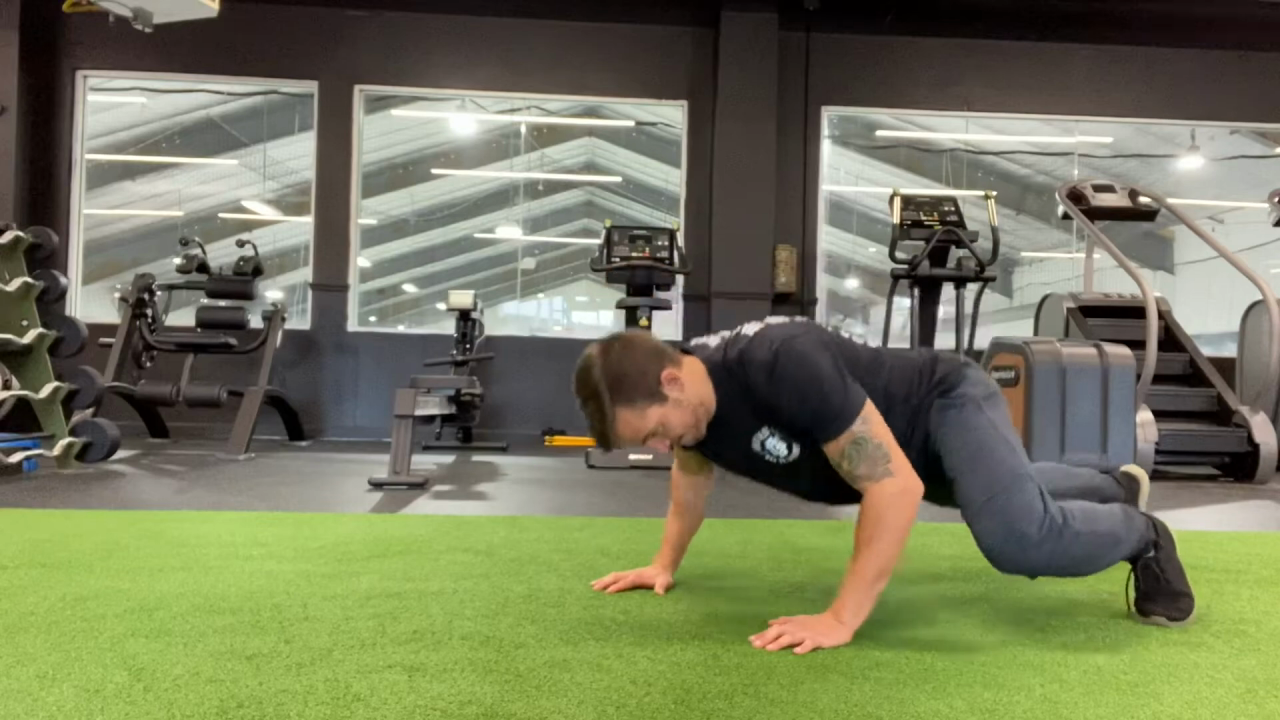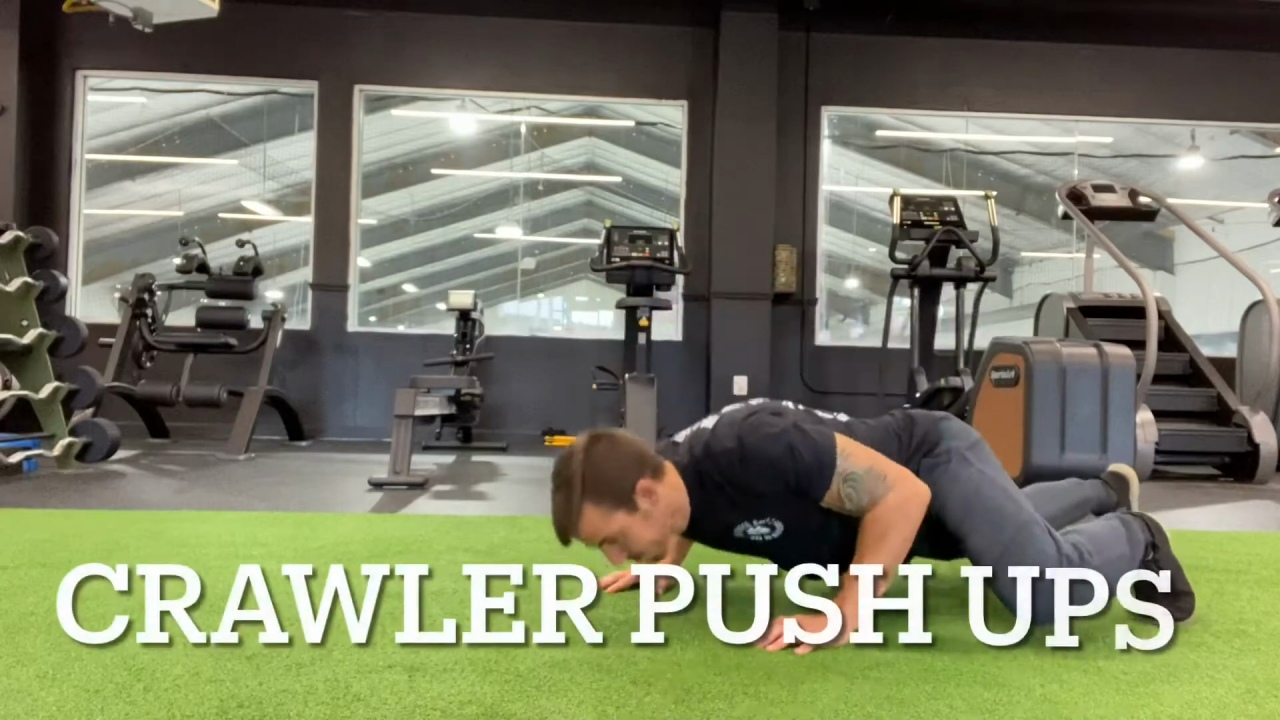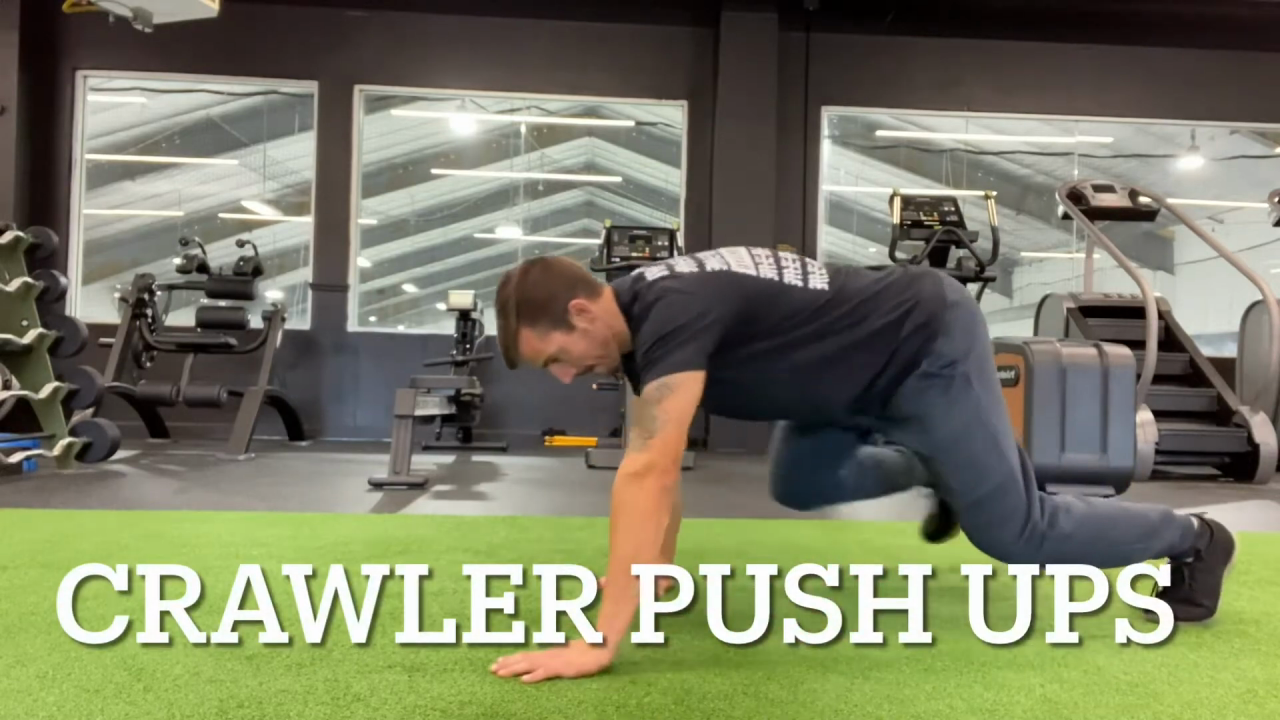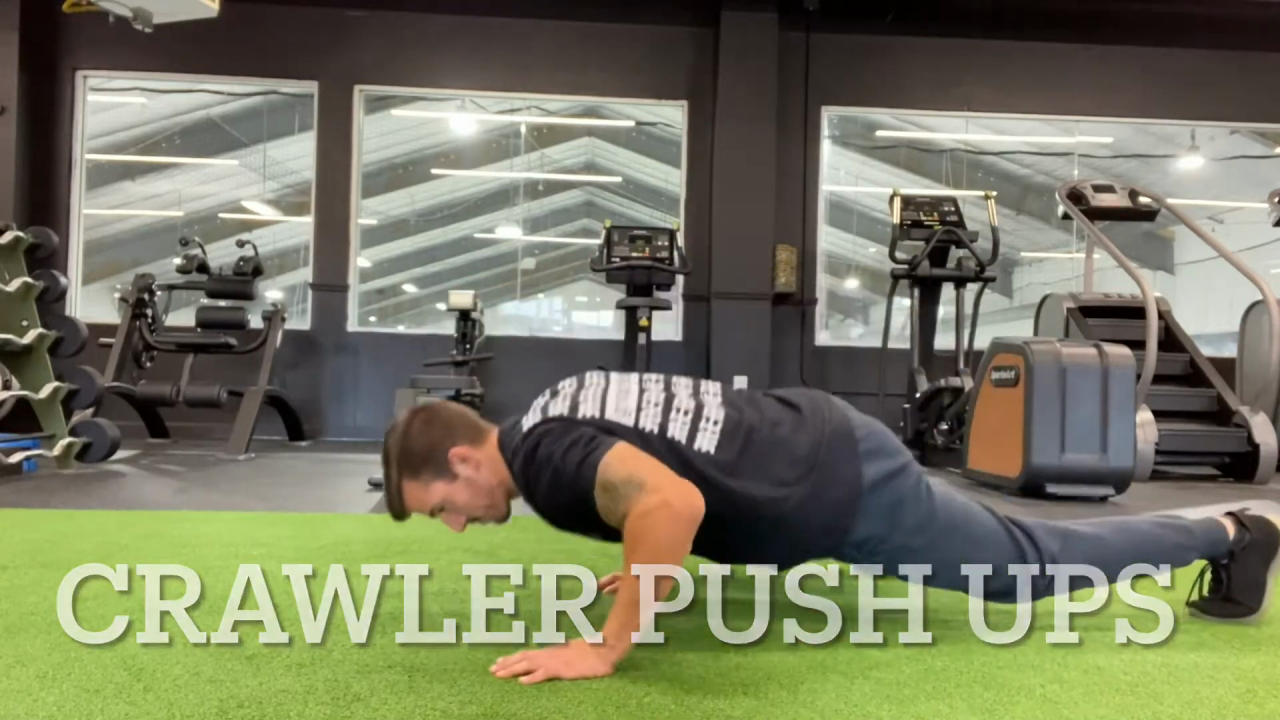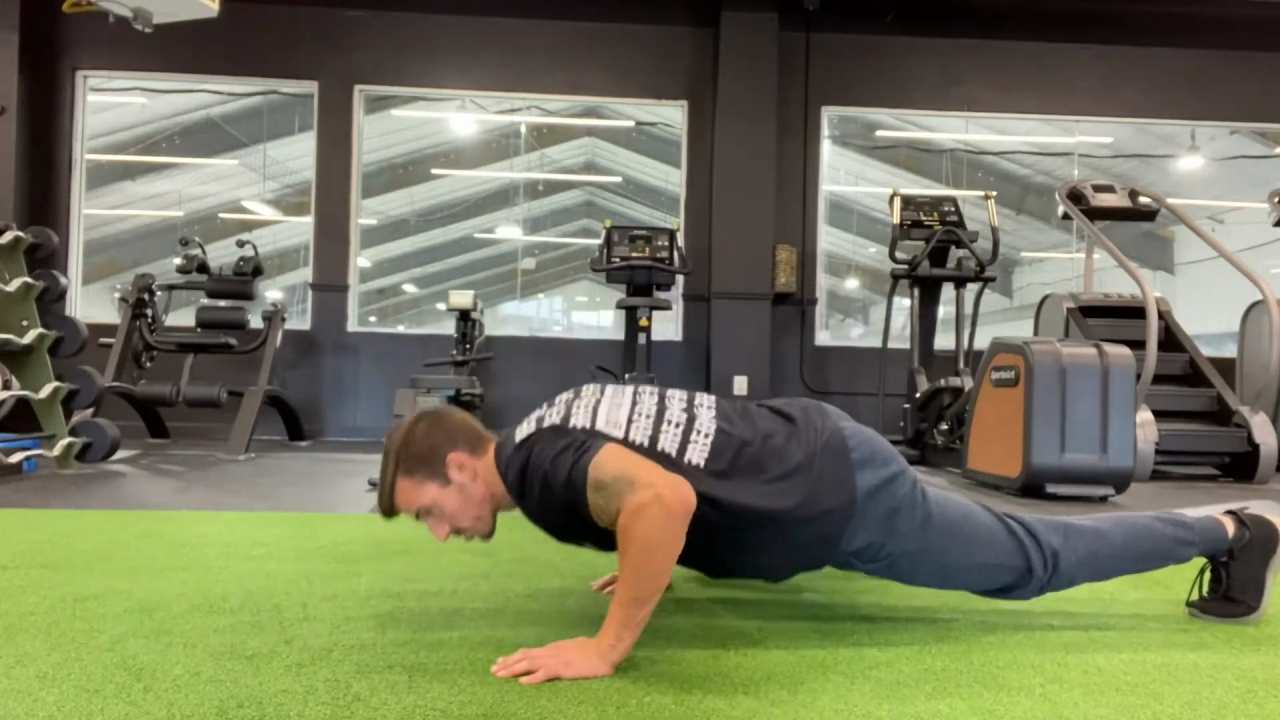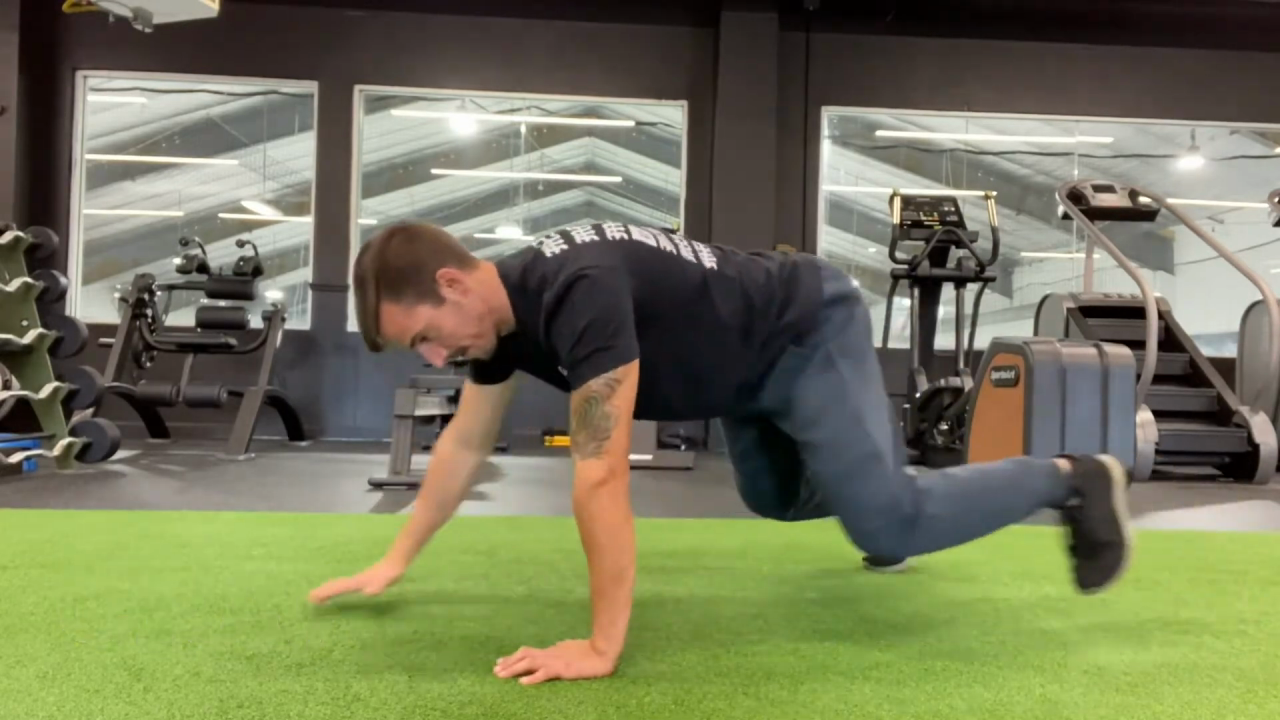
dt=0.7s
person 1, frame 1
left shoulder: (780, 366)
right shoulder: (679, 393)
left elbow: (895, 487)
right elbow: (695, 472)
left wrist: (842, 618)
right wrist: (665, 563)
left hip: (949, 402)
right hip: (906, 427)
left knee: (1017, 535)
right knee: (1001, 489)
left ankle: (1139, 536)
right ankle: (1115, 488)
person 1, frame 2
left shoulder: (751, 449)
right shoulder: (673, 477)
left elbow: (903, 494)
left wrist: (846, 613)
right wrist: (667, 567)
left hip: (933, 460)
right hip: (900, 494)
left knee: (1039, 586)
right knee: (1011, 524)
left ankle: (1134, 541)
right ankle: (1108, 491)
person 1, frame 3
left shoulder: (669, 313)
right shoulder: (634, 324)
left elbow: (649, 469)
right elbow: (652, 461)
left wrist: (607, 638)
right wrist: (656, 565)
left hip: (930, 343)
right hip: (866, 358)
left knee: (1010, 530)
right knee: (796, 484)
left ankle: (1190, 539)
right ankle: (931, 469)
person 1, frame 4
left shoulder: (548, 462)
right shoulder: (553, 423)
left elbow: (676, 507)
left wrist: (607, 646)
right wrist: (649, 559)
left hip: (847, 486)
right hip: (812, 429)
left knee: (1028, 566)
right ankle: (883, 550)
person 1, frame 5
left shoulder: (542, 468)
right shoulder: (547, 438)
left elbow: (665, 499)
left wrist: (606, 646)
right wrist: (650, 561)
left hip: (843, 496)
right hip: (807, 438)
left knee: (1029, 561)
right knee: (705, 546)
person 1, frame 6
left shoulder: (575, 292)
right shoulder: (500, 310)
left elbow: (600, 474)
right elbow: (463, 444)
left wrist: (605, 644)
right wrist: (394, 563)
left hip: (806, 328)
right hip: (748, 360)
left knee: (884, 519)
right knee: (775, 497)
left ankle: (1070, 484)
right ankle: (951, 502)
